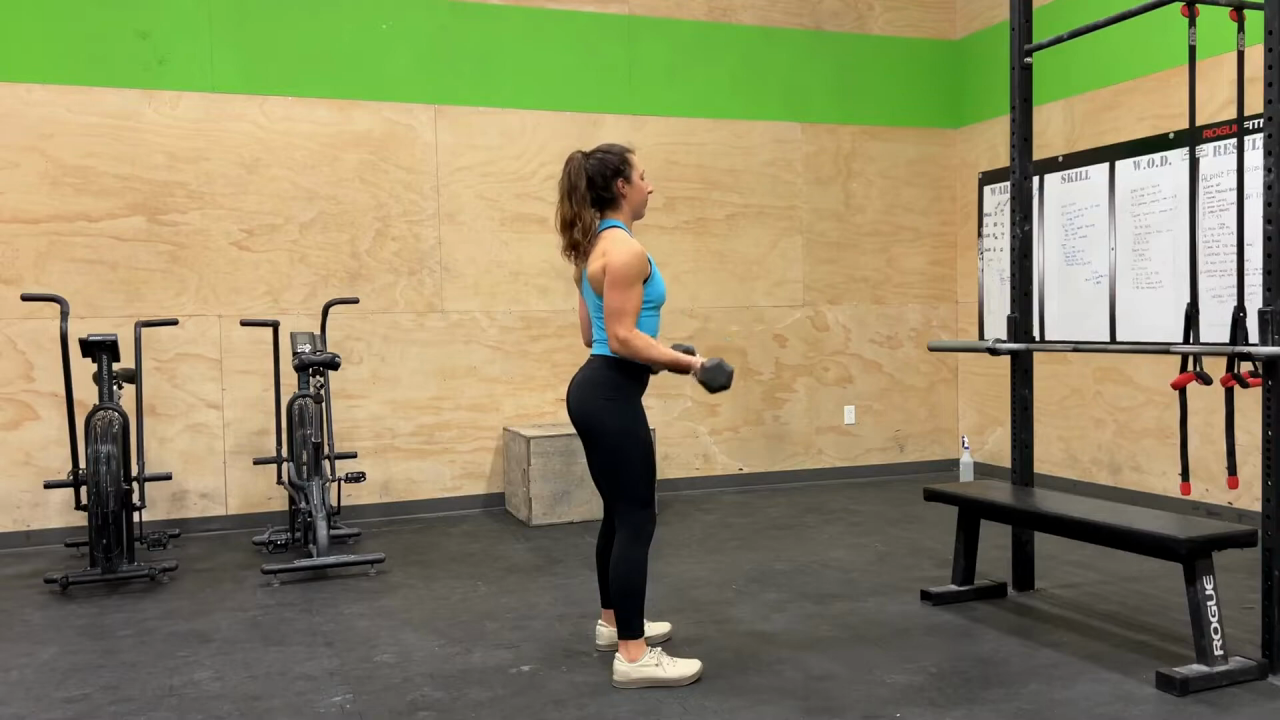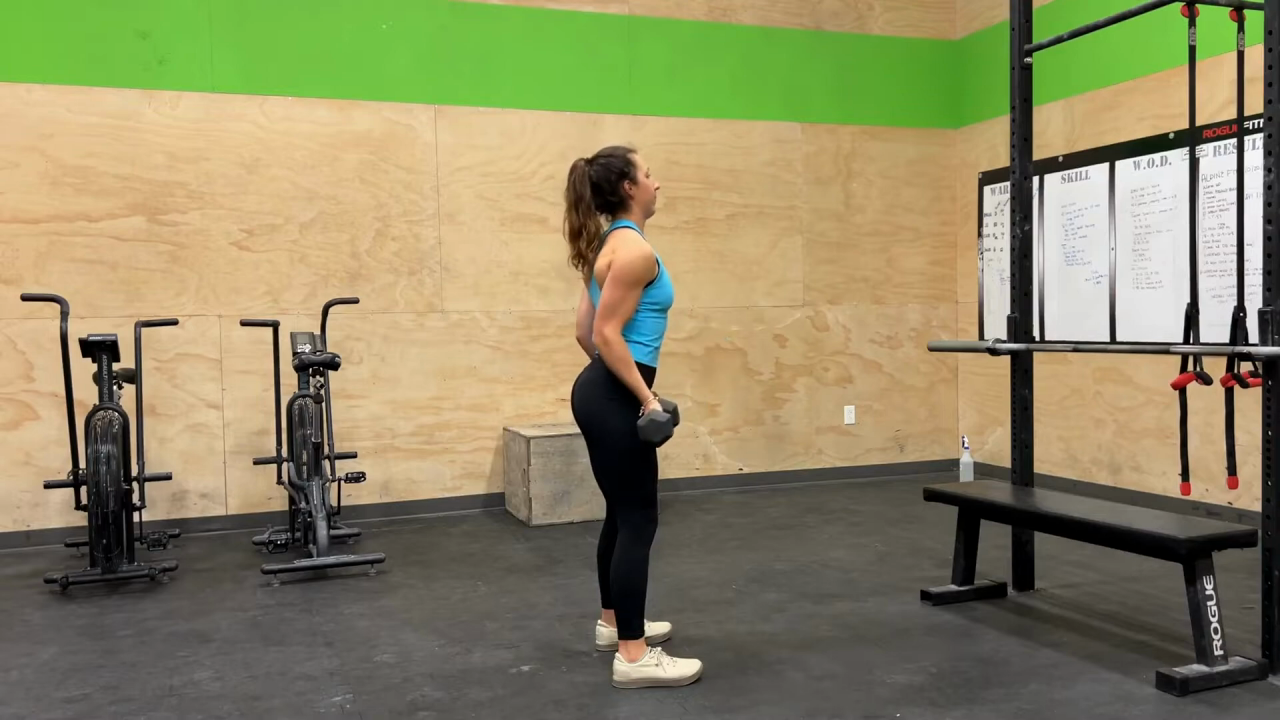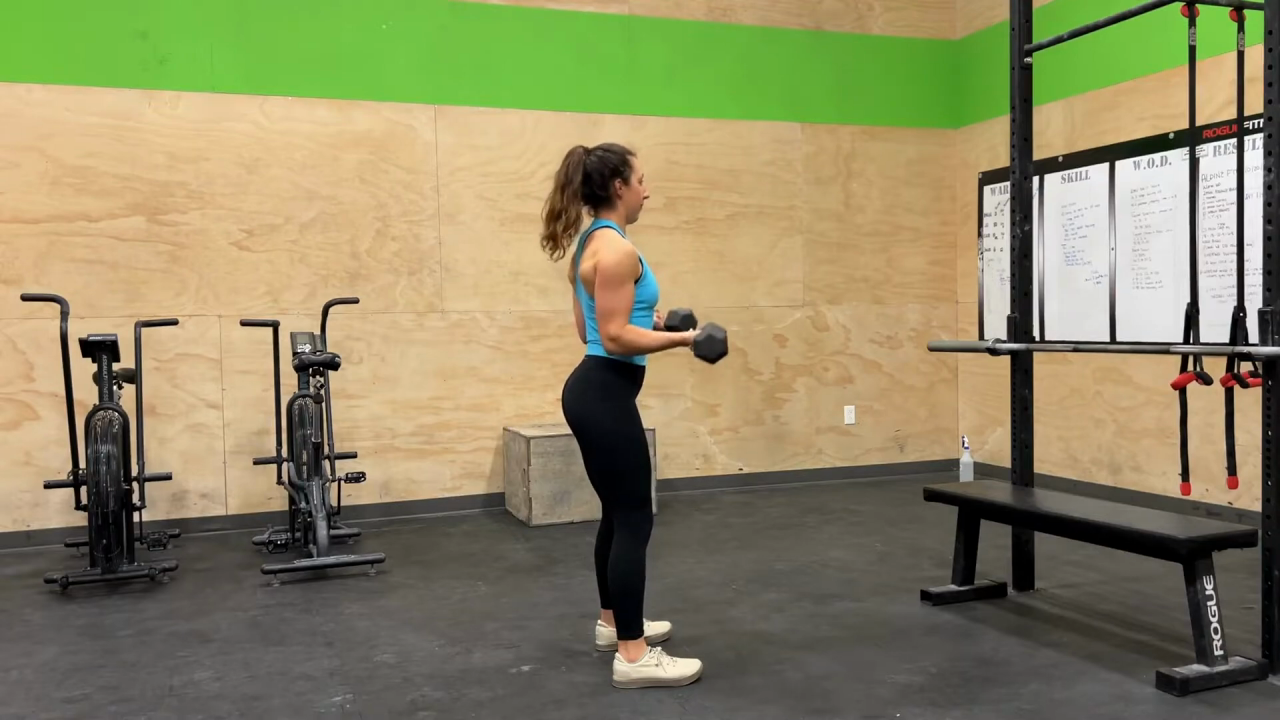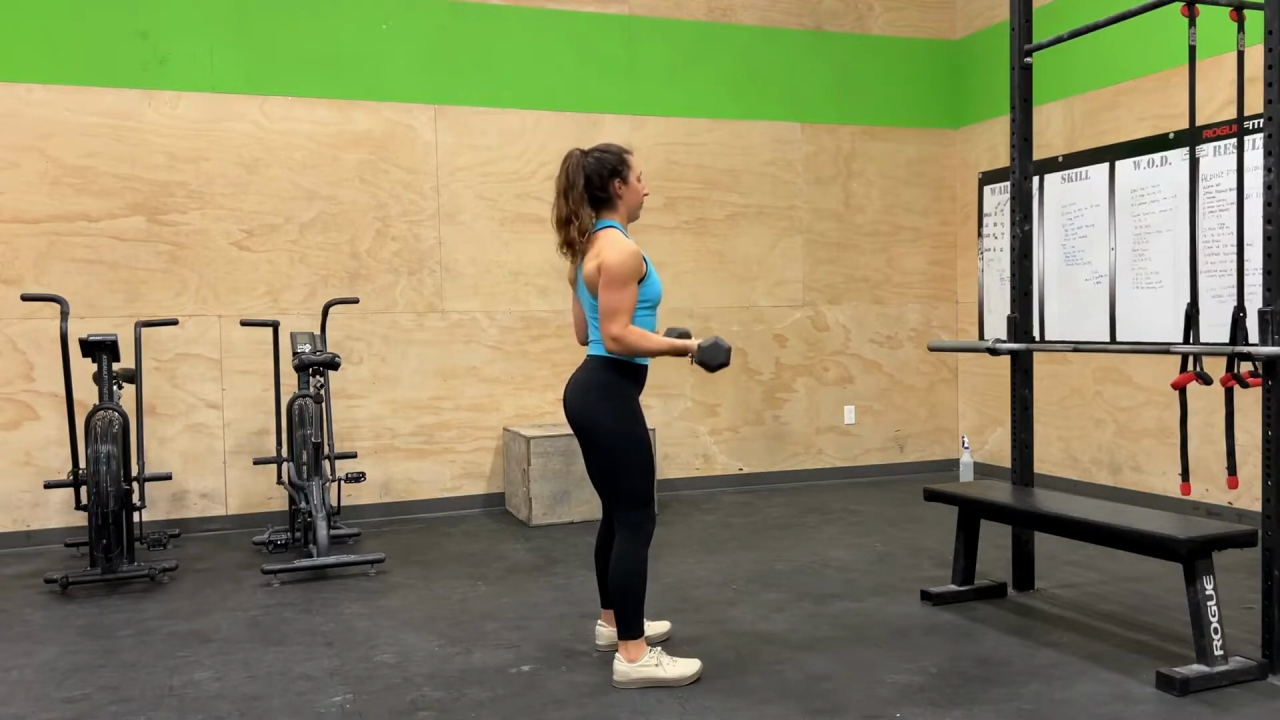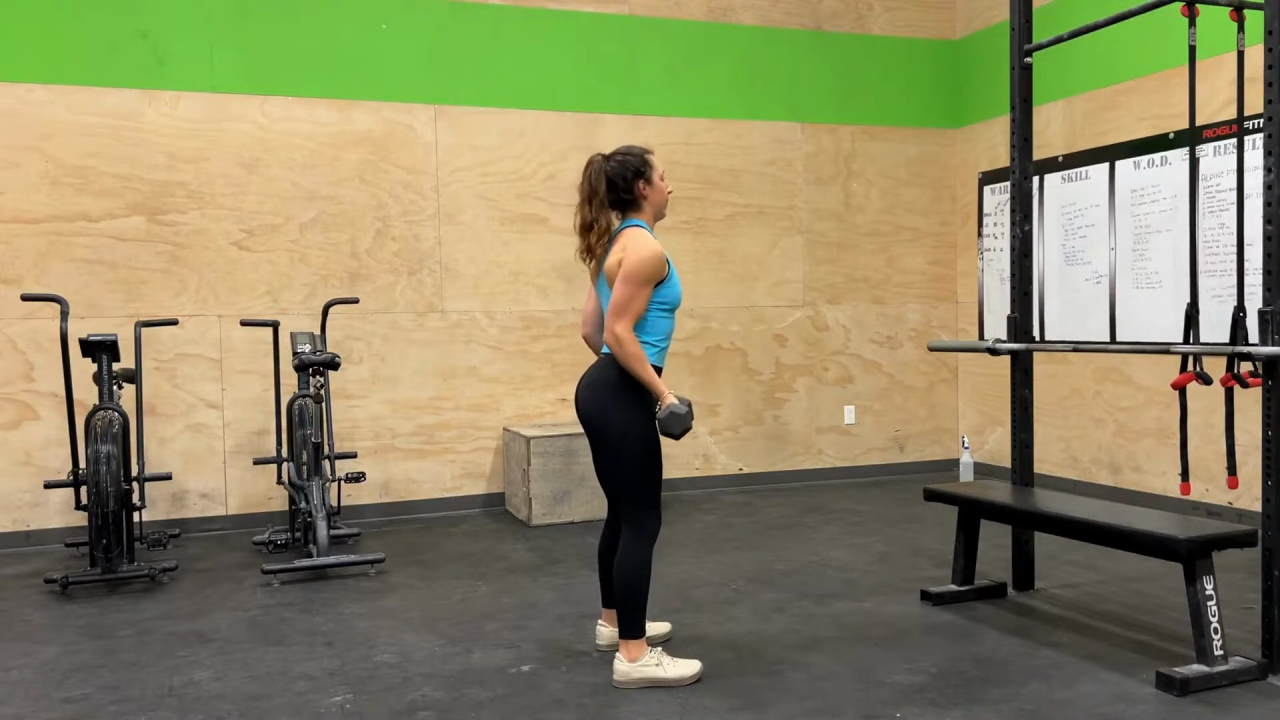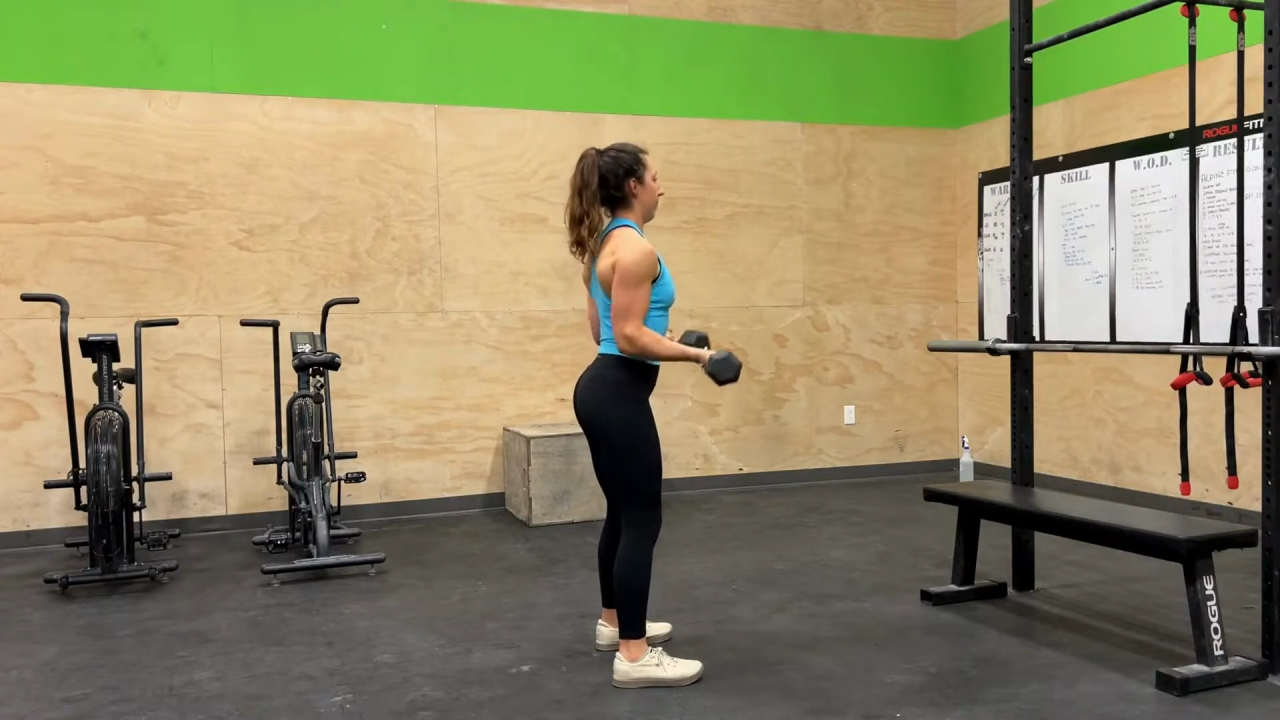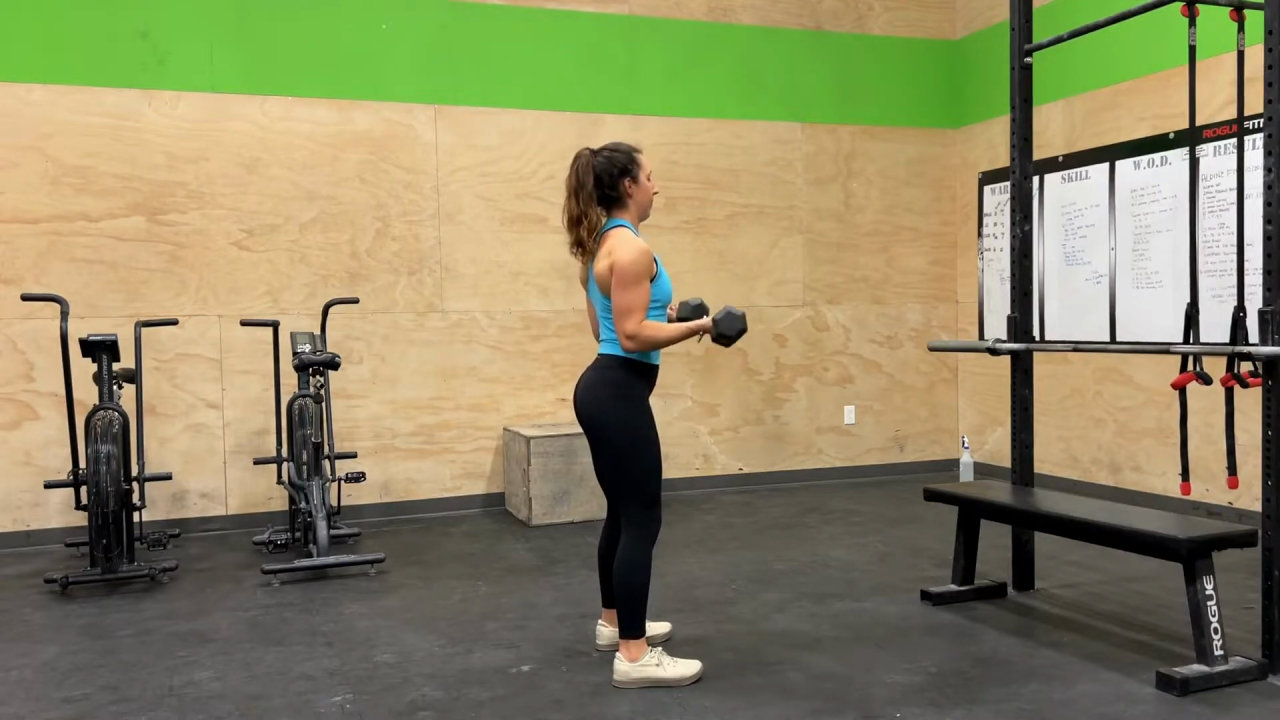
dt=0.4s
person 1, frame 1
left shoulder: (595, 245)
right shoulder: (625, 249)
right elbow: (623, 339)
left wrist: (664, 352)
right wrist: (688, 362)
left hip: (594, 388)
right hip: (612, 395)
left knee: (619, 514)
right knee: (636, 520)
left ankle: (613, 621)
right ankle: (633, 655)
person 1, frame 2
left shoulder: (610, 245)
right shoulder: (635, 250)
left elbow: (585, 331)
right elbow: (608, 334)
right wrist: (646, 397)
left hip: (599, 391)
right hip: (615, 399)
left knee: (620, 515)
right knee: (637, 521)
left ankle: (613, 622)
right ankle: (633, 656)
person 1, frame 3
left shoulder: (591, 243)
right shoulder: (615, 249)
right elbow: (615, 336)
left wrist: (654, 326)
right wrist: (682, 338)
left hip: (592, 389)
right hip: (606, 396)
left knee: (617, 514)
right knee: (633, 521)
left ankle: (612, 622)
right ankle: (633, 656)
person 1, frame 4
left shoulder: (590, 245)
right shoulder: (619, 248)
right elbow: (617, 337)
left wrist: (657, 335)
right wrist: (683, 345)
left hip: (591, 388)
right hip: (609, 394)
left knee: (617, 514)
right knee: (635, 520)
left ankle: (612, 621)
right ankle: (632, 655)
person 1, frame 5
left shoulder: (617, 243)
right shoulder: (644, 247)
left elbow: (590, 329)
right elbow: (619, 333)
right wrist: (661, 391)
left hip: (602, 389)
right hip: (620, 397)
left knee: (622, 514)
right knee: (641, 521)
left ankle: (613, 621)
right ankle: (634, 655)
person 1, frame 6
left shoulder: (605, 243)
right shoulder: (634, 247)
right elbow: (630, 336)
left wrist: (669, 343)
right wrist: (694, 355)
left hip: (601, 387)
right hip: (619, 395)
left knee: (622, 513)
right knee: (641, 520)
left ankle: (613, 621)
right ankle: (634, 657)
person 1, frame 7
left shoulder: (602, 244)
right shoulder: (630, 247)
right elbow: (633, 335)
left wrist: (665, 316)
right wrist: (699, 326)
left hip: (602, 387)
right hip: (619, 393)
left knee: (622, 513)
right knee: (641, 520)
left ankle: (613, 621)
right ankle: (634, 656)
